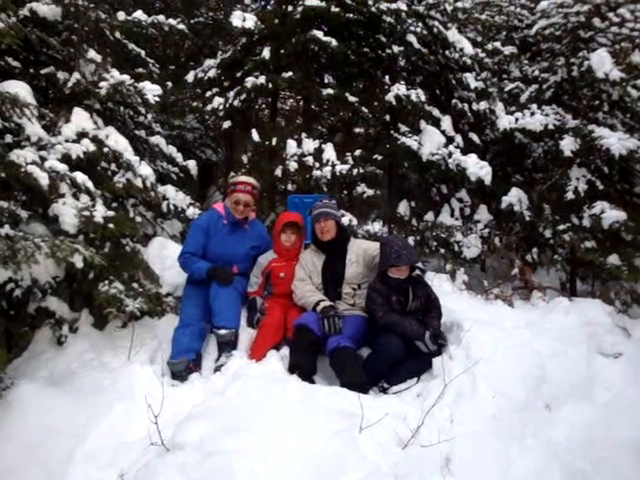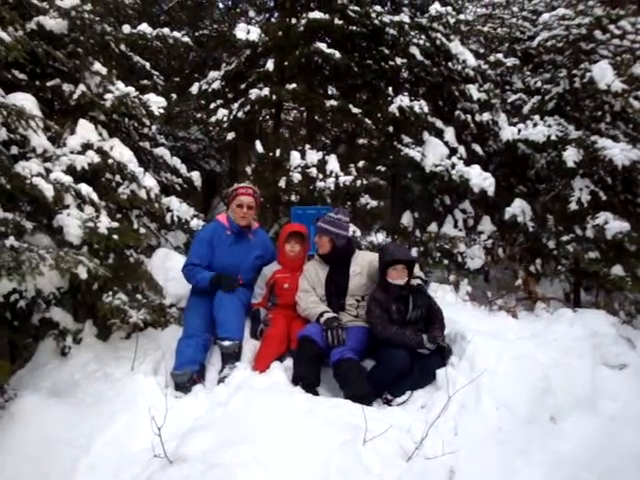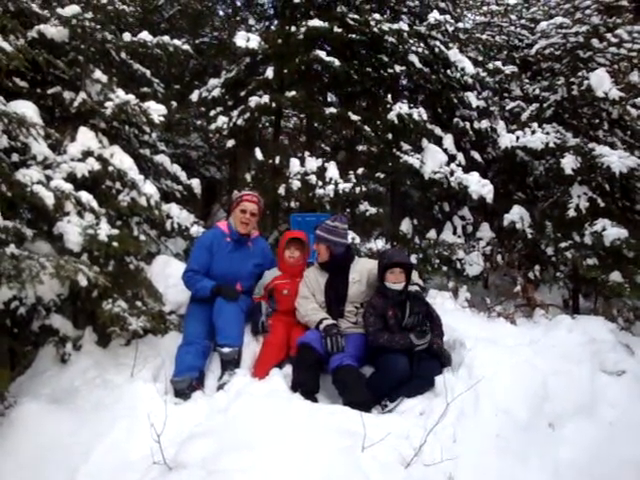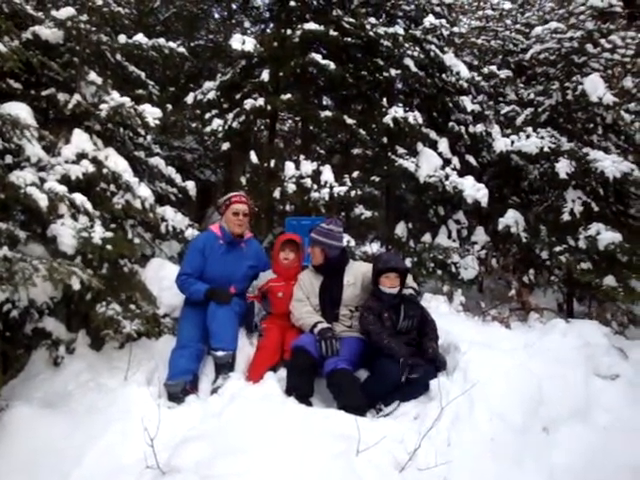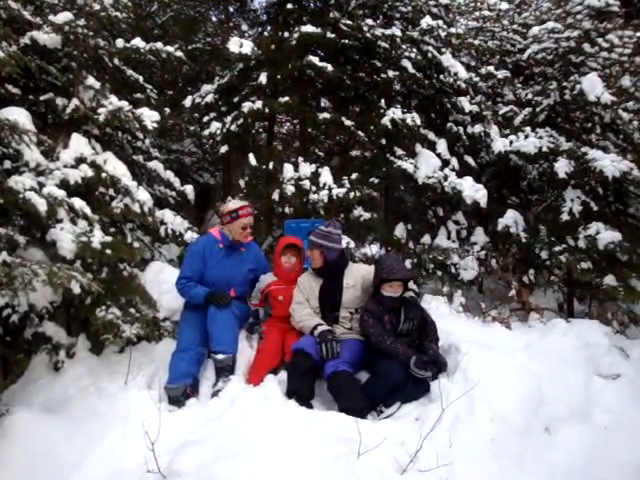
dt=1s
person 1, frame 1
left shoulder: (258, 230)
right shoulder: (206, 220)
right elbow: (187, 258)
right wrist: (211, 270)
left hip: (236, 284)
right hip: (202, 281)
left knee: (223, 286)
right knee: (192, 319)
left ankle: (227, 342)
right ankle: (183, 365)
person 1, frame 2
left shoulder: (262, 239)
right shoulder: (210, 231)
right elbow: (191, 270)
right wrist: (216, 279)
left hip: (240, 296)
right hip: (206, 293)
left knee: (227, 297)
right knee: (196, 331)
left ankle: (230, 355)
right ankle: (186, 376)
person 1, frame 3
left shoulder: (261, 247)
right shoulder: (210, 238)
right elbow: (190, 276)
right wrist: (216, 288)
left hip: (238, 302)
right hip: (206, 300)
left knee: (226, 305)
right knee: (195, 338)
left ankle: (230, 363)
right ankle: (185, 383)
person 1, frame 4
left shoulder: (254, 248)
right shoulder: (203, 241)
right elbow: (184, 280)
right wrist: (209, 292)
left hip: (234, 306)
right hip: (200, 303)
left knee: (221, 309)
right knee: (189, 342)
left ankle: (224, 367)
right ankle: (179, 386)
person 1, frame 5
left shoulder: (253, 251)
right shoulder: (203, 245)
right elbow: (184, 283)
right wrist: (209, 295)
left hip: (234, 308)
right hip: (200, 306)
left knee: (220, 311)
right knee: (189, 345)
left ankle: (224, 369)
right ankle: (179, 390)
person 2, frame 1
left shoulder: (361, 249)
right shoulder: (307, 256)
right elbow: (301, 288)
right wrist: (323, 306)
left hip: (354, 313)
right hip: (323, 316)
left knee: (339, 343)
right knee: (307, 323)
left ankle: (356, 391)
right ankle: (299, 379)
person 2, frame 2
left shoulder: (365, 260)
right shoulder: (311, 267)
right elbow: (306, 299)
right wrist: (326, 318)
left hip: (357, 325)
right hip: (324, 326)
left knee: (342, 356)
right knee: (311, 333)
left ankle: (359, 402)
right ankle: (304, 391)
person 2, frame 3
left shoulder: (365, 268)
right shoulder: (311, 274)
right elbow: (305, 306)
right wrist: (326, 325)
left hip: (356, 332)
right hip: (326, 334)
left knee: (341, 363)
right knee: (309, 342)
left ankle: (359, 408)
right ankle: (302, 398)
person 2, frame 4
left shoulder: (359, 271)
right shoulder: (306, 277)
right elbow: (300, 309)
left wrist: (408, 290)
right wrist: (321, 328)
left hip: (351, 335)
right hip: (320, 336)
left knee: (336, 366)
right knee: (303, 346)
left ankle: (353, 412)
right ankle: (297, 401)
person 2, frame 5
left shoulder: (359, 273)
right shoulder: (305, 280)
right elbow: (300, 312)
right wrist: (321, 331)
left hip: (352, 338)
right hip: (320, 338)
left knee: (336, 368)
right knee: (303, 349)
left ankle: (354, 414)
right ankle: (297, 404)
person 3, frame 1
left shoulder: (418, 281)
right shoulder: (377, 288)
left elbow: (433, 306)
right elbow: (385, 319)
left wrist: (431, 330)
right wrist: (418, 333)
left hip: (415, 334)
right hip: (388, 334)
left knee: (434, 345)
right knee: (393, 348)
left ankle: (391, 380)
person 3, frame 2
left shoulder: (418, 291)
right shoulder: (378, 298)
left elbow: (436, 316)
right elbow: (383, 330)
left wrist: (434, 337)
right wrist: (418, 340)
left hip: (419, 345)
right hip: (391, 346)
left knee: (435, 359)
right knee: (399, 360)
left ankle: (393, 392)
person 3, frame 3
left shoulder: (416, 298)
right shoulder: (376, 303)
left elbow: (435, 323)
right elbow: (376, 337)
left wrist: (436, 345)
right wrist: (409, 339)
left hip: (416, 351)
right hip: (389, 353)
left knee: (433, 367)
right knee: (399, 367)
left ankle: (391, 398)
person 3, frame 4
left shoulder: (411, 302)
right shoulder: (371, 307)
left elbow: (429, 328)
right elbow: (381, 338)
left wrist: (432, 351)
right wrist: (402, 357)
left hip: (412, 354)
right hip: (384, 356)
left knee: (428, 371)
right knee: (394, 372)
left ankle: (386, 401)
person 3, frame 5
left shoulder: (411, 303)
right shoulder: (371, 309)
left elbow: (429, 329)
right elbow: (383, 341)
left wrist: (432, 352)
right wrist: (409, 358)
left hip: (413, 355)
right hip: (384, 358)
left knee: (429, 370)
right knee: (395, 373)
left ankle: (387, 402)
person 4, frame 1
right shoulder: (266, 259)
right elbow: (255, 287)
right wrist: (253, 309)
left hip: (297, 303)
right hip: (274, 301)
left knee: (295, 320)
right knee: (274, 319)
right ankle: (257, 359)
person 4, frame 2
right shoulder: (271, 270)
right elbow: (259, 297)
right wrist: (257, 319)
left hip: (301, 313)
right hip: (279, 311)
left knee: (299, 333)
right knee: (276, 332)
right ankle: (260, 370)
person 4, frame 3
right shoulder: (272, 275)
right elbow: (259, 295)
right wrist: (259, 315)
right hip: (279, 317)
left knee: (299, 339)
right knee: (276, 339)
right ankle: (259, 376)
person 4, frame 4
right shoulder: (267, 277)
right elbow: (253, 295)
right hip: (274, 321)
left knee: (293, 344)
right knee: (270, 343)
right ankle: (254, 380)
person 4, frame 5
right shoulder: (267, 280)
right elbow: (257, 301)
right wrist: (255, 320)
right hip: (274, 323)
left knee: (294, 347)
right knee: (270, 347)
right ankle: (254, 382)
